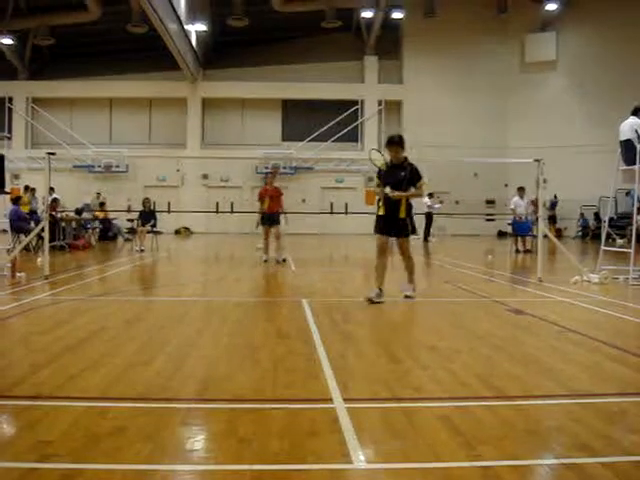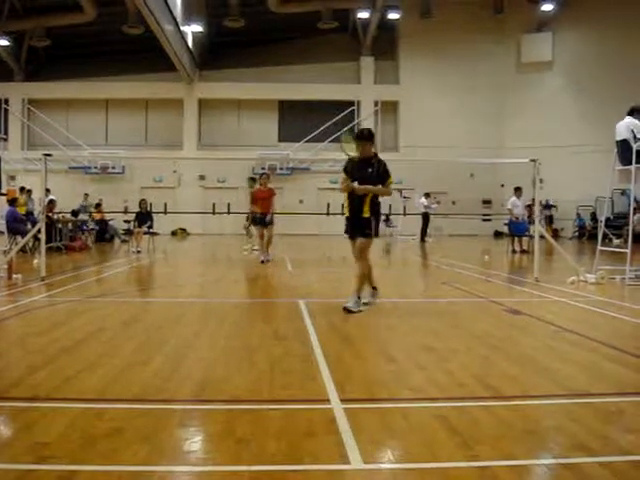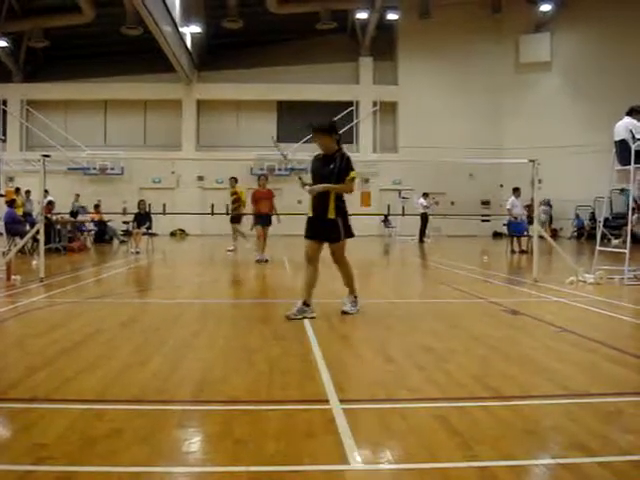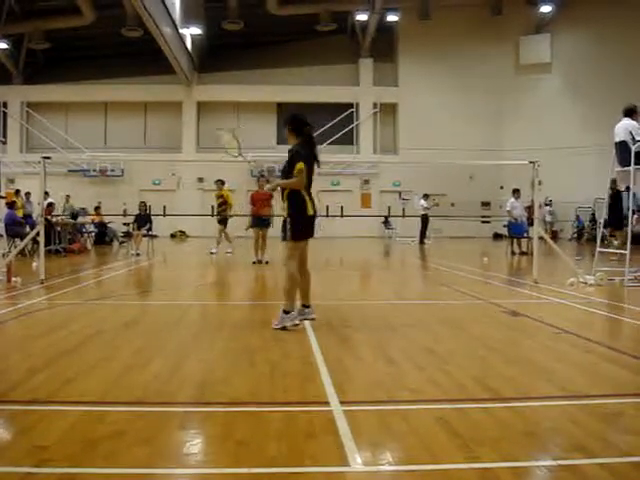
dt=0.5s
person 1, frame 1
left shoulder: (411, 169)
right shoulder: (383, 168)
left elbow: (420, 192)
left wrist: (403, 194)
right wrist: (379, 192)
left hip: (402, 215)
right hip: (384, 213)
left knee: (404, 251)
right knee: (381, 250)
left ankle: (411, 284)
right ankle: (378, 291)
person 1, frame 2
left shoulder: (379, 165)
right shoulder: (350, 163)
left elbow: (388, 191)
right elbow: (344, 185)
left wrist: (370, 188)
right wrist: (345, 186)
left hip: (368, 215)
right hip: (352, 214)
left knee: (361, 254)
right knee: (360, 256)
left ankle: (356, 298)
right ankle: (373, 289)
person 1, frame 3
left shoulder: (343, 159)
right shoulder: (317, 160)
left elbow: (350, 188)
left wrist: (326, 187)
right wrist: (307, 185)
left hip: (335, 215)
right hip: (316, 214)
left knee: (339, 259)
right knee: (310, 259)
left ankle: (352, 297)
right ankle: (306, 306)
person 1, frame 4
left shoulder: (297, 151)
right shoulder: (307, 151)
left elbow: (300, 182)
left wrist: (276, 184)
right wrist: (282, 185)
left hip: (298, 211)
right hip: (307, 210)
left knee: (291, 261)
right knee: (301, 262)
left ankle: (289, 313)
right ankle: (306, 307)
